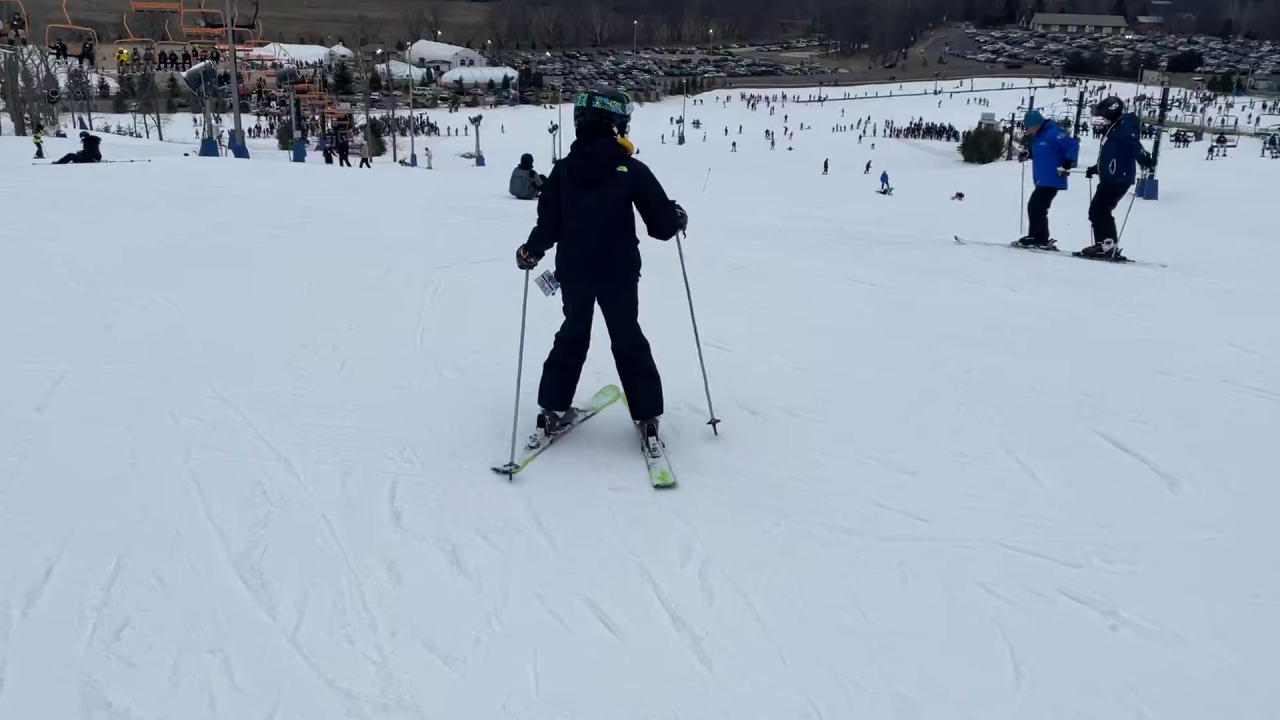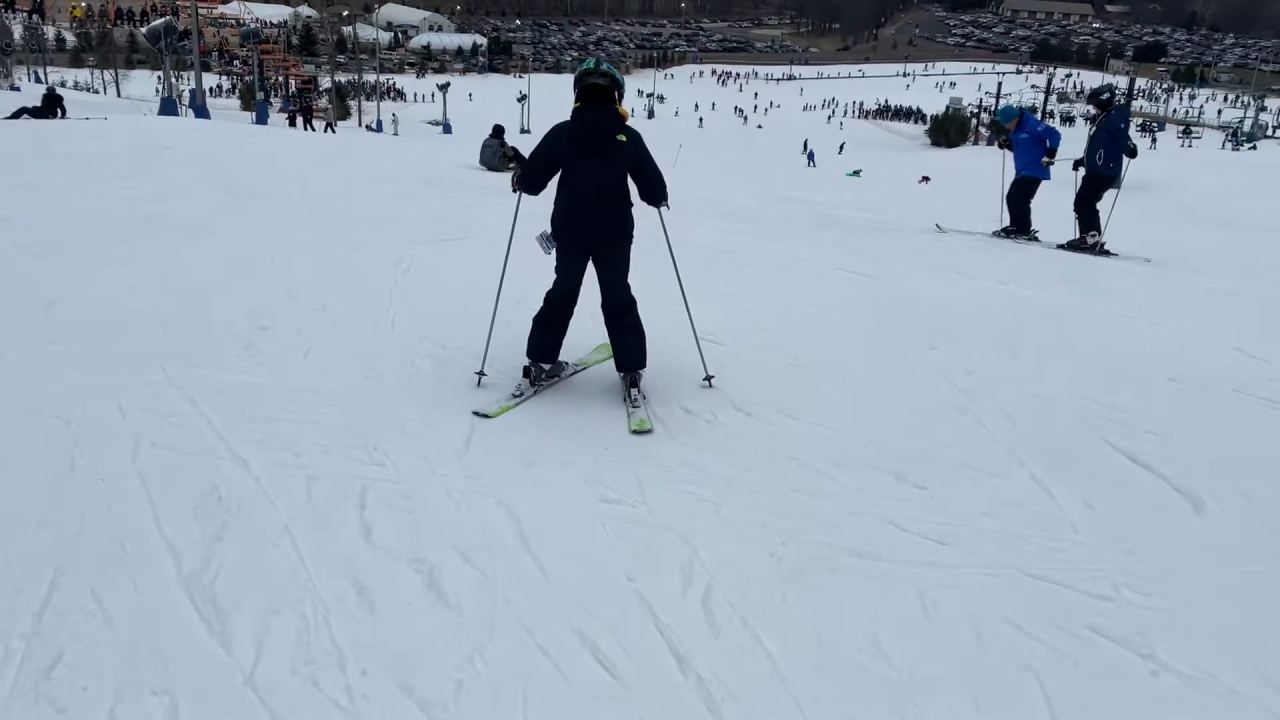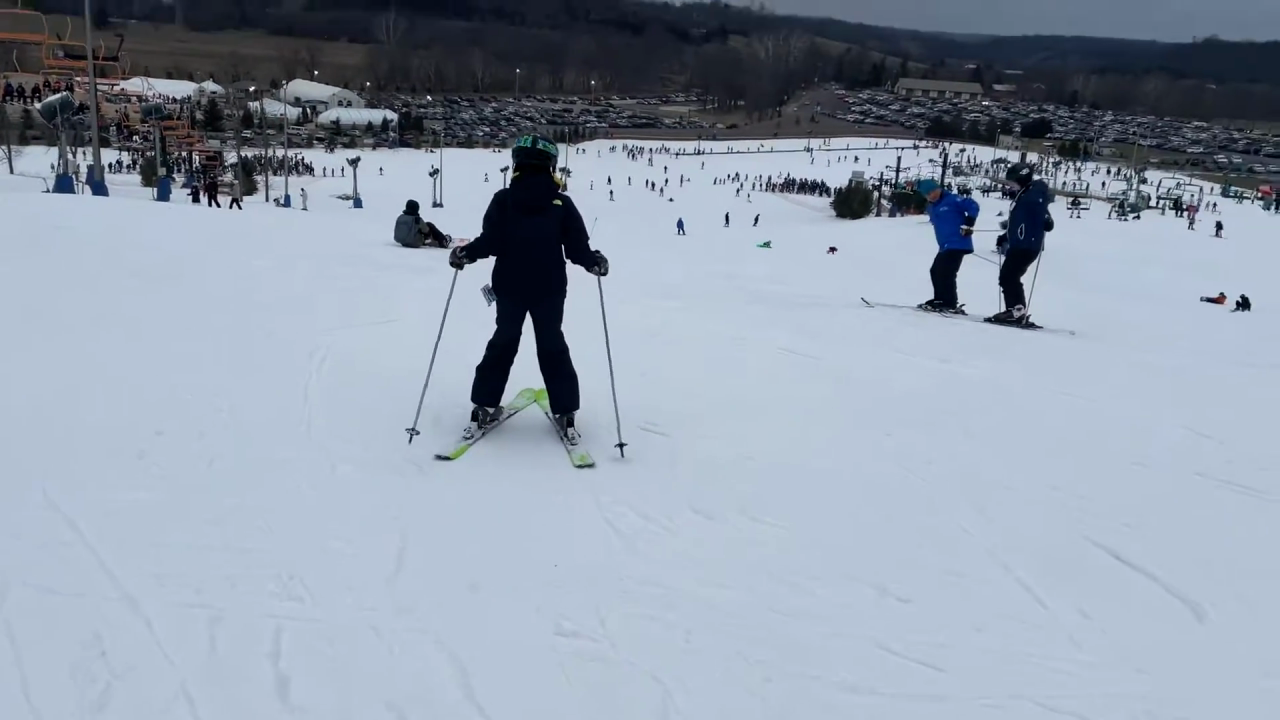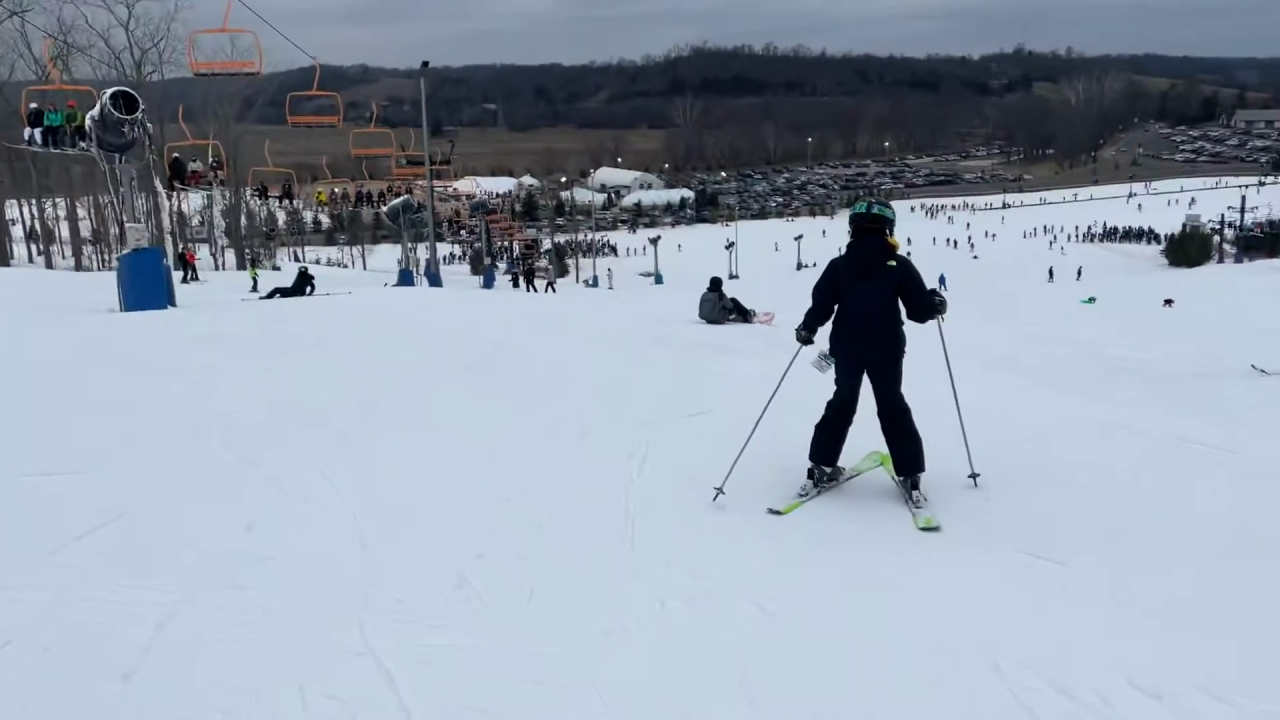
dt=1s
person 1, frame 1
left shoulder: (564, 168)
right shoulder: (632, 169)
left elbow: (549, 225)
right elbow: (661, 224)
left wrist: (530, 250)
right wrist: (677, 218)
left hip: (574, 271)
right hip: (619, 272)
left knee: (572, 335)
right knee: (628, 340)
left ankle: (553, 410)
right ankle: (647, 417)
person 1, frame 2
left shoulder: (561, 133)
right shoulder: (628, 137)
left elbow: (532, 179)
right elbow: (652, 187)
left wrist: (519, 181)
right wrist: (658, 198)
left hip: (570, 231)
right hip: (614, 234)
left knee: (562, 293)
right knee: (618, 298)
left ankle: (541, 362)
right ankle: (631, 370)
person 1, frame 3
left shoulder: (504, 198)
right shoulder: (562, 203)
left elbow: (492, 241)
right elbow: (577, 248)
left wrist: (464, 253)
right wrist: (594, 262)
left hip: (510, 287)
right hip: (549, 289)
left knee: (503, 343)
right knee: (552, 347)
left ankle: (484, 407)
right ankle: (565, 413)
person 1, frame 4
left shoulder: (839, 264)
right shoulder: (899, 265)
left elbow: (821, 305)
right elbow: (919, 310)
left wrist: (807, 328)
right wrist: (936, 304)
left hip: (846, 349)
right hip: (886, 350)
left knee: (841, 403)
right knee: (893, 408)
left ankle: (821, 467)
right ankle: (910, 475)
